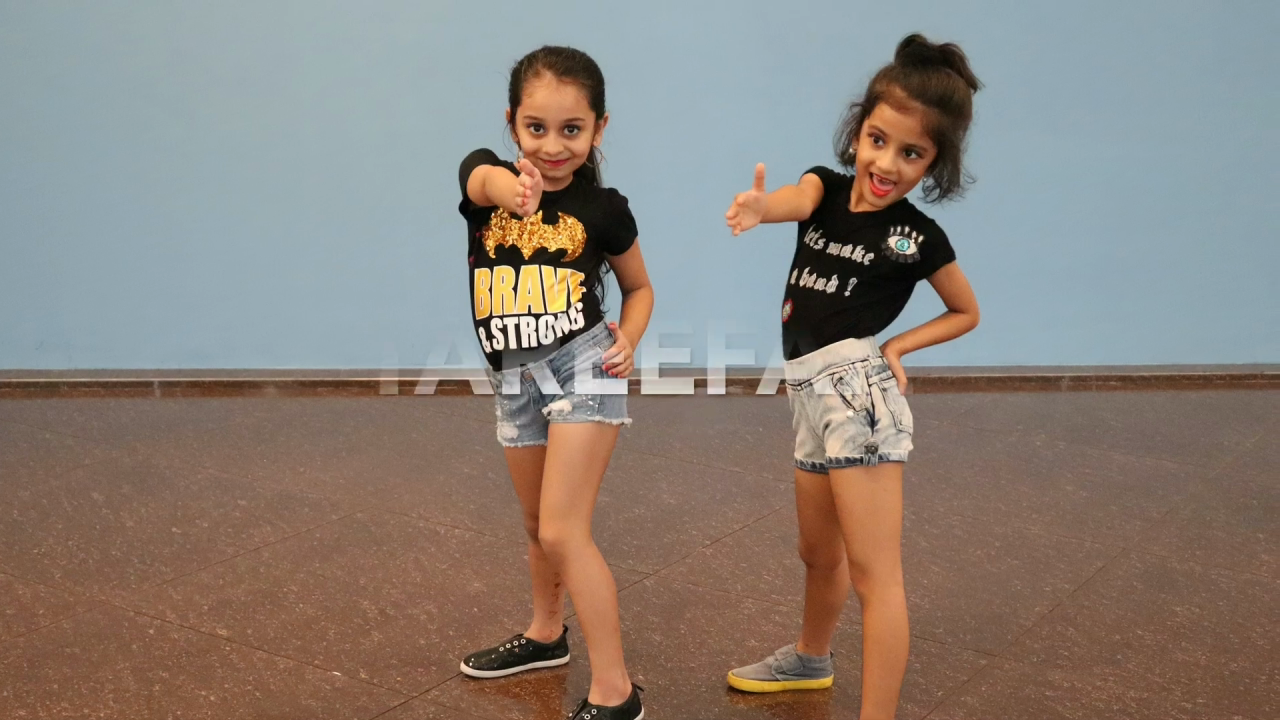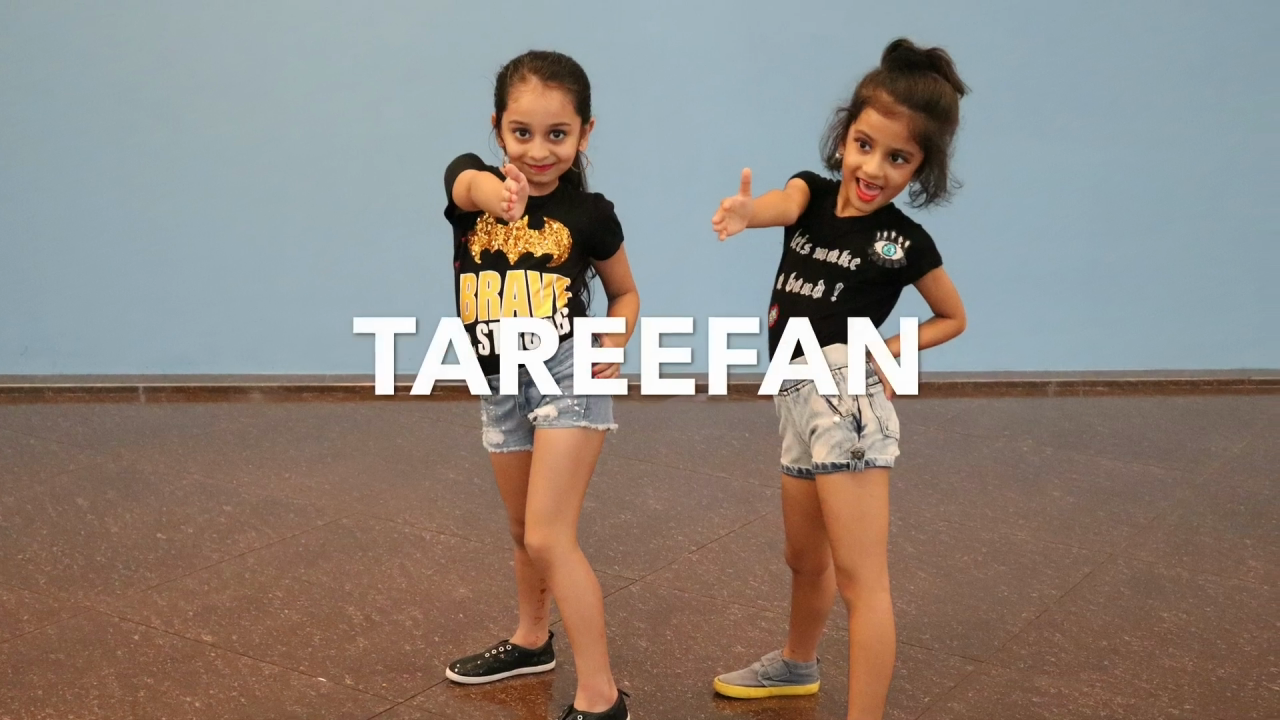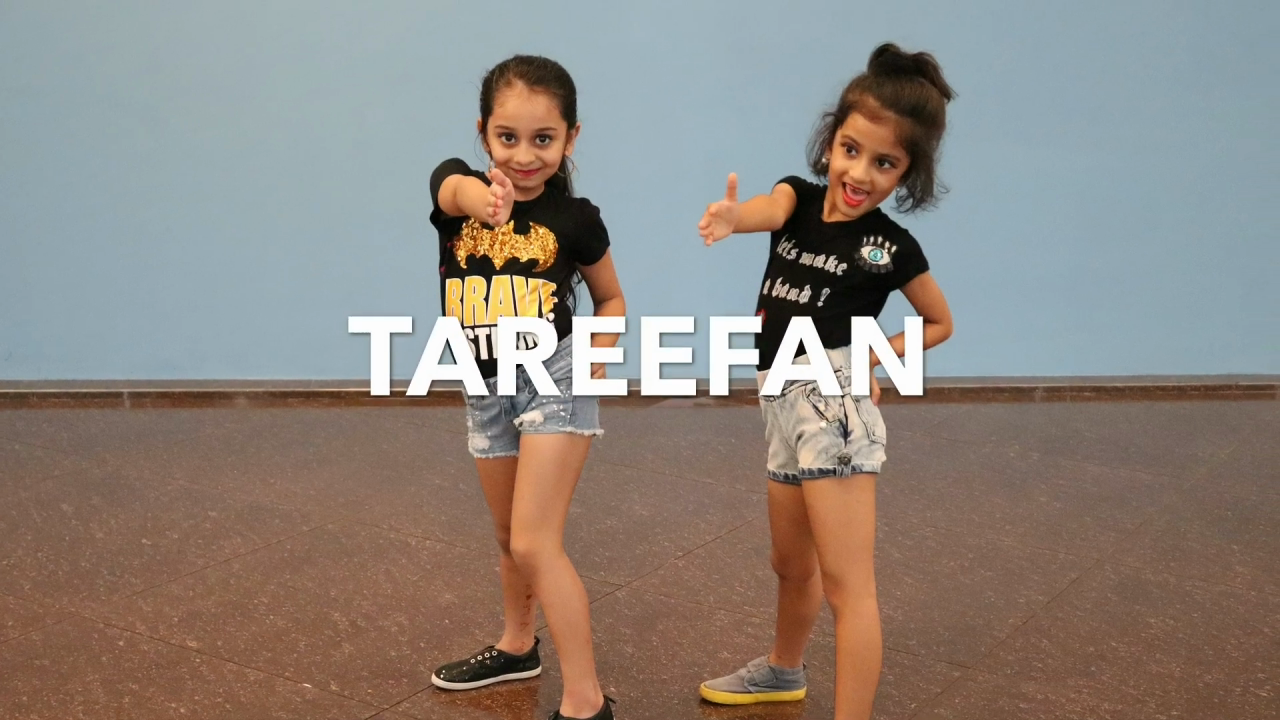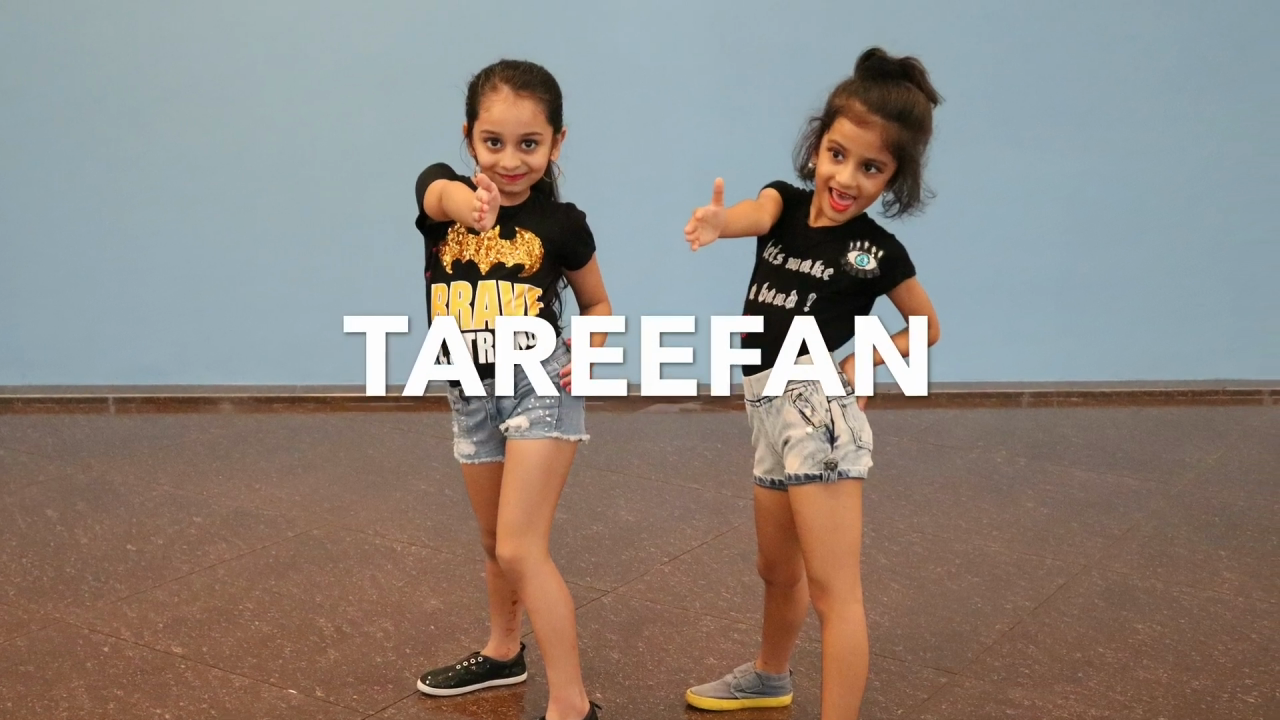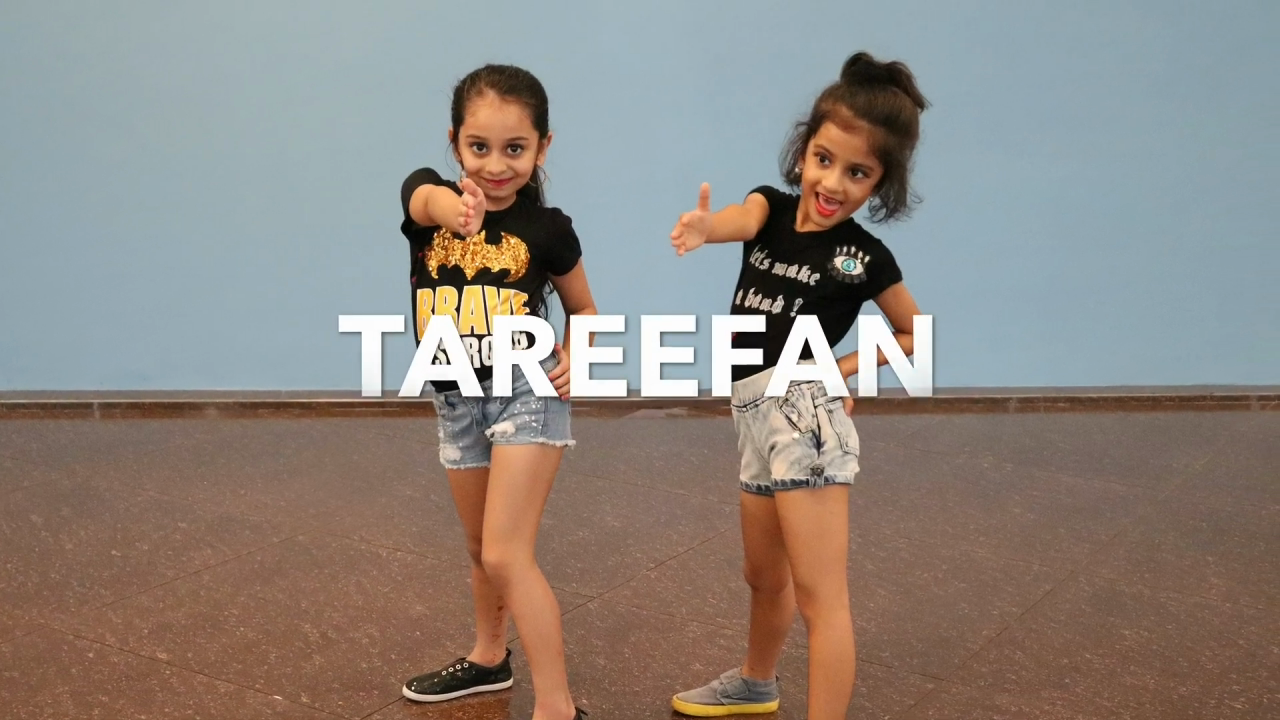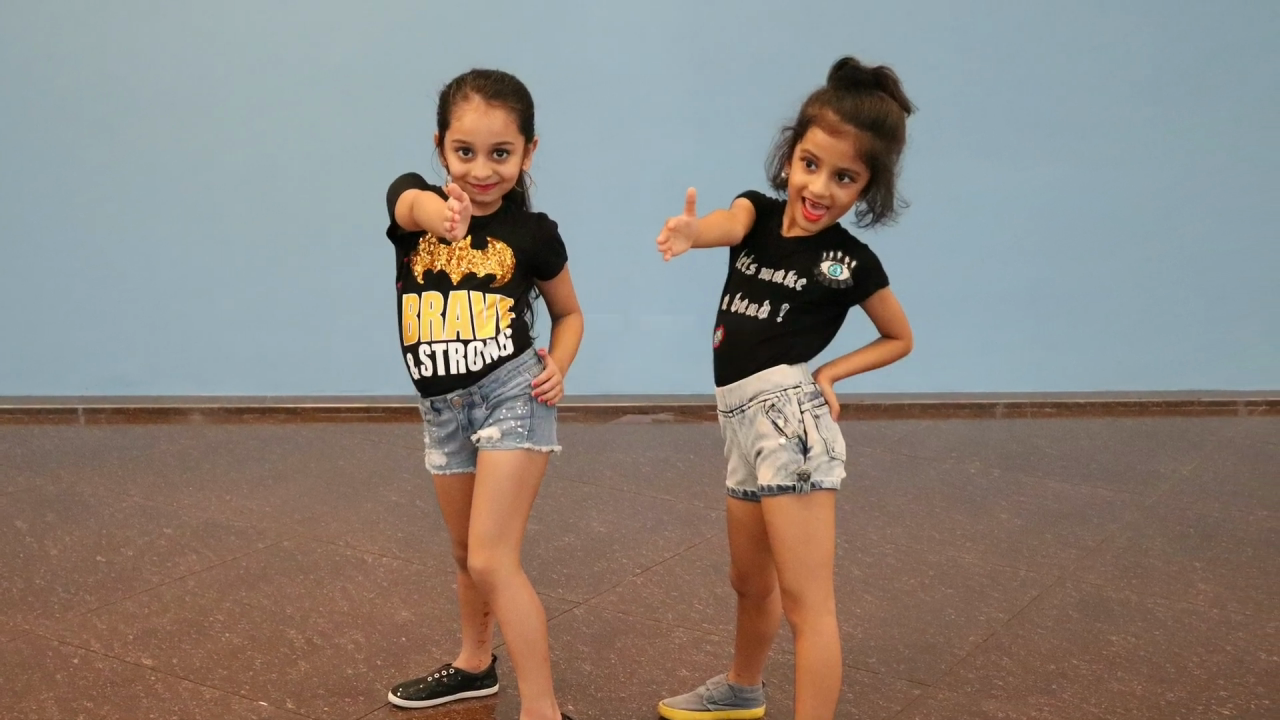
dt=0.4s
person 1, frame 1
left shoulder: (918, 237)
right shoulder: (825, 186)
left elbow: (967, 312)
right elbow: (795, 200)
left wrist: (897, 347)
right wrist: (760, 206)
left hip: (857, 388)
right hip: (811, 392)
left knee: (873, 574)
right knee: (818, 551)
right ankle: (810, 659)
person 1, frame 2
left shoulder: (906, 243)
right shoulder: (813, 190)
left elbow: (953, 319)
right elbow: (783, 204)
left wrist: (885, 352)
right wrist: (746, 210)
left hip: (844, 394)
right hip: (797, 397)
left knee: (860, 579)
right knee: (805, 558)
right ankle: (797, 664)
person 1, frame 3
left shoulder: (892, 247)
right shoulder: (798, 195)
left elbow: (940, 322)
right elbow: (768, 209)
left wrist: (871, 358)
right wrist: (732, 216)
left hip: (831, 399)
right hip: (784, 403)
left knee: (846, 585)
right knee: (791, 563)
person 1, frame 4
left shoulder: (879, 253)
right shoulder: (786, 201)
left elbow: (927, 328)
right elbow: (754, 214)
left wrist: (858, 362)
right wrist: (718, 220)
left hip: (816, 405)
right hip: (769, 407)
left knee: (832, 590)
right knee: (777, 568)
person 1, frame 5
left shoulder: (865, 257)
right shoulder: (772, 207)
left elbow: (913, 332)
right elbow: (740, 218)
left wrist: (845, 367)
right wrist: (704, 225)
left hip: (803, 409)
right hip: (756, 413)
left knee: (820, 596)
right knee: (764, 574)
person 1, frame 6
left shoulder: (852, 263)
right shoulder: (758, 211)
left elbow: (900, 339)
right elbow: (725, 225)
left wrist: (829, 373)
right wrist: (690, 231)
left hip: (789, 414)
right hip: (743, 418)
left knee: (806, 601)
right knee: (750, 581)
person 2, frame 1
left shoulder: (604, 207)
right shoulder: (486, 175)
left elbow: (639, 287)
right elbow: (486, 182)
left wrist: (627, 340)
right wrist: (513, 190)
left hip: (582, 367)
right hip: (514, 379)
left knee: (563, 532)
right knee: (536, 526)
right ankle: (545, 633)
person 2, frame 2
left shoulder: (589, 213)
right shoulder: (472, 177)
left elbow: (624, 293)
right elbow: (471, 187)
left wrist: (615, 344)
right wrist: (501, 194)
left hip: (567, 373)
right hip: (499, 385)
left knee: (549, 537)
right knee: (523, 532)
right ankle: (531, 639)
person 2, frame 3
left shoulder: (575, 217)
right shoulder: (458, 185)
left elbow: (610, 298)
right elbow: (458, 191)
left wrist: (599, 351)
right wrist: (485, 200)
left hip: (553, 377)
right hip: (485, 390)
left knee: (535, 543)
right knee: (509, 537)
right ankle: (517, 646)
person 2, frame 4
left shoulder: (561, 223)
right shoulder: (443, 187)
left elbow: (597, 303)
right elbow: (443, 197)
right wrist: (471, 205)
left hip: (539, 383)
right hip: (470, 395)
left knee: (521, 549)
right knee: (494, 542)
right ankle: (502, 650)
person 2, frame 5
left shoulder: (547, 227)
right shoulder: (429, 196)
left elbow: (583, 308)
right elbow: (430, 201)
left wrist: (570, 360)
right wrist: (457, 210)
left hip: (525, 389)
right hip: (456, 400)
left knee: (506, 555)
right knee: (480, 548)
right ankle: (488, 656)
person 2, frame 6
left shoulder: (533, 232)
right shoulder: (413, 197)
left elbow: (569, 314)
right elbow: (414, 208)
left wrist: (558, 365)
right wrist: (441, 215)
left hip: (512, 394)
right hip: (442, 406)
left knee: (492, 559)
right knee: (466, 553)
right ankle: (474, 663)
